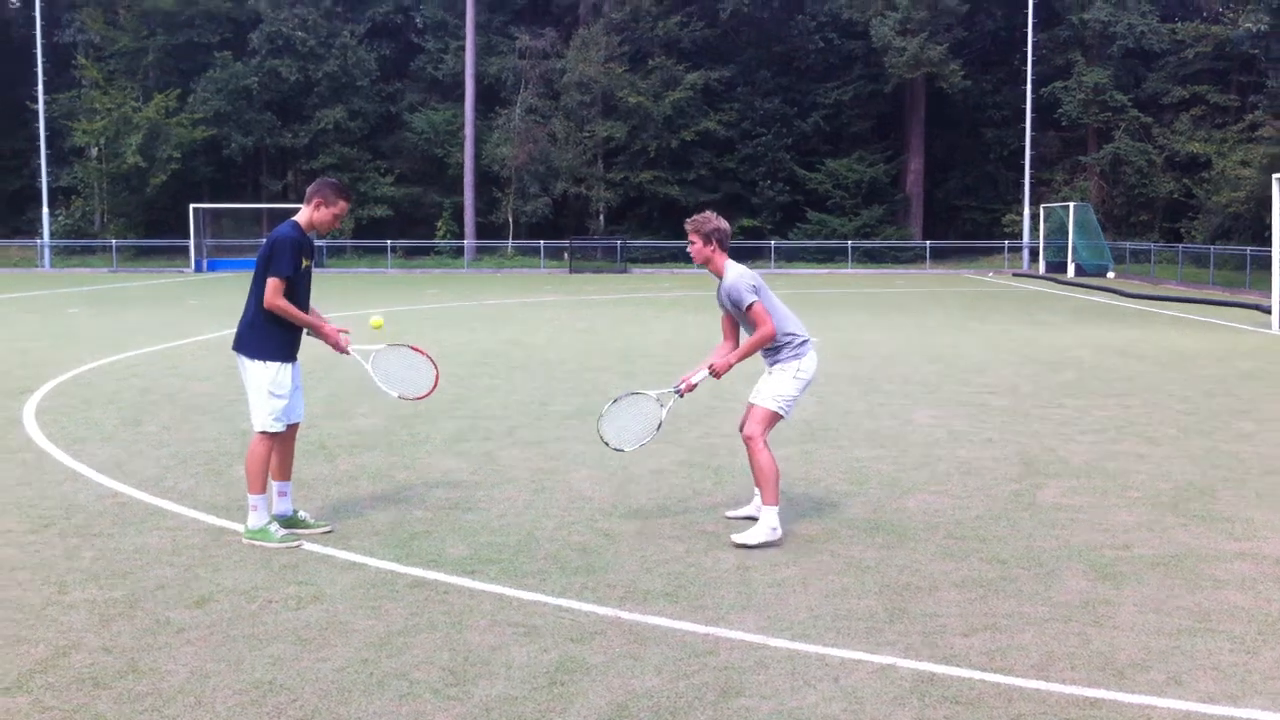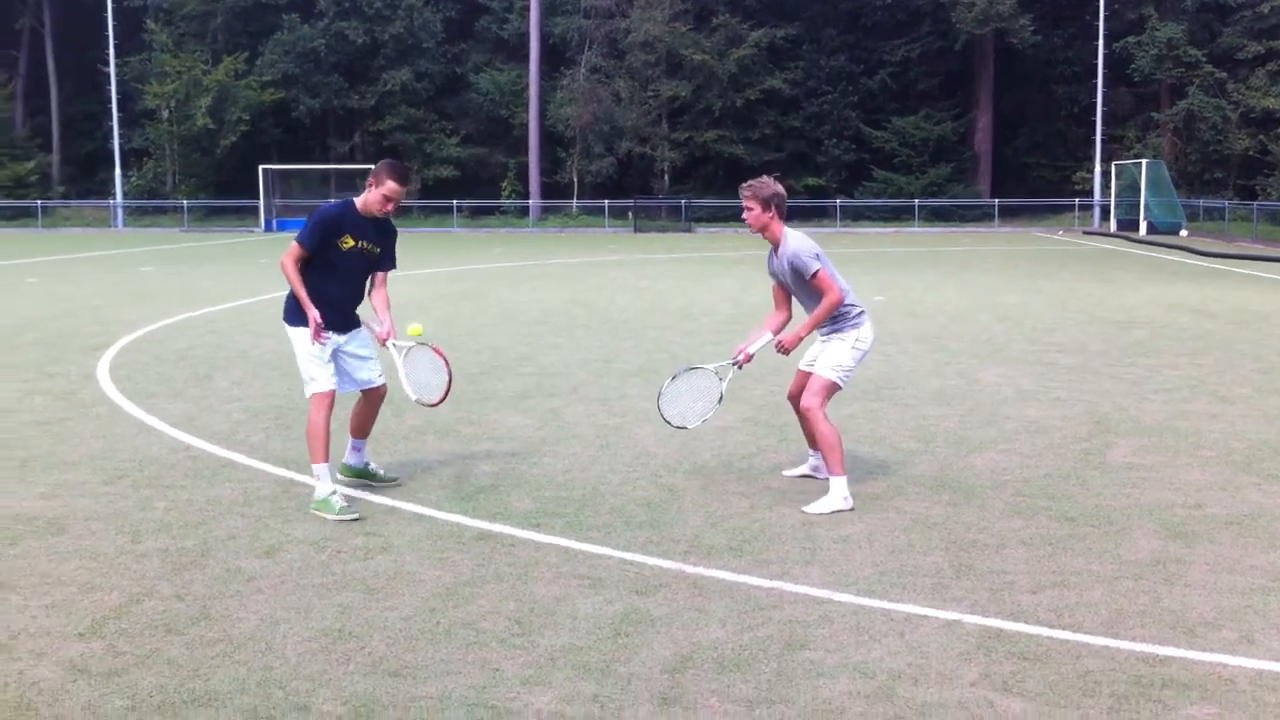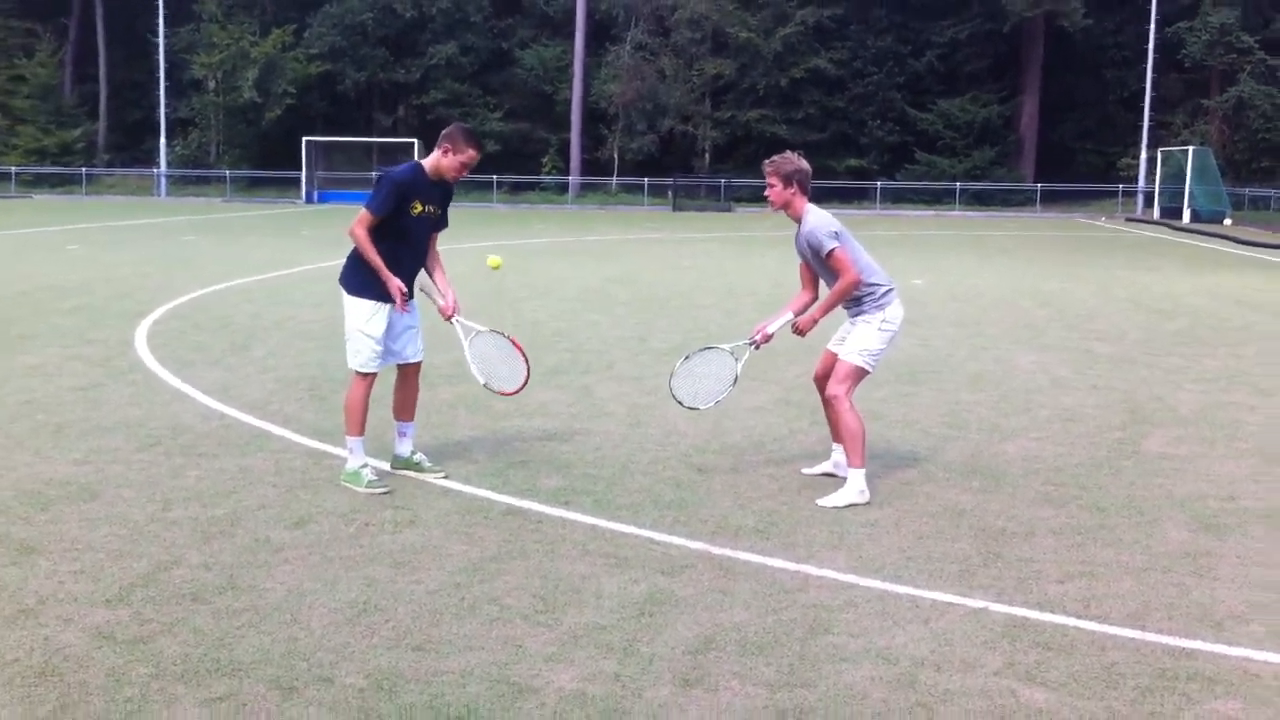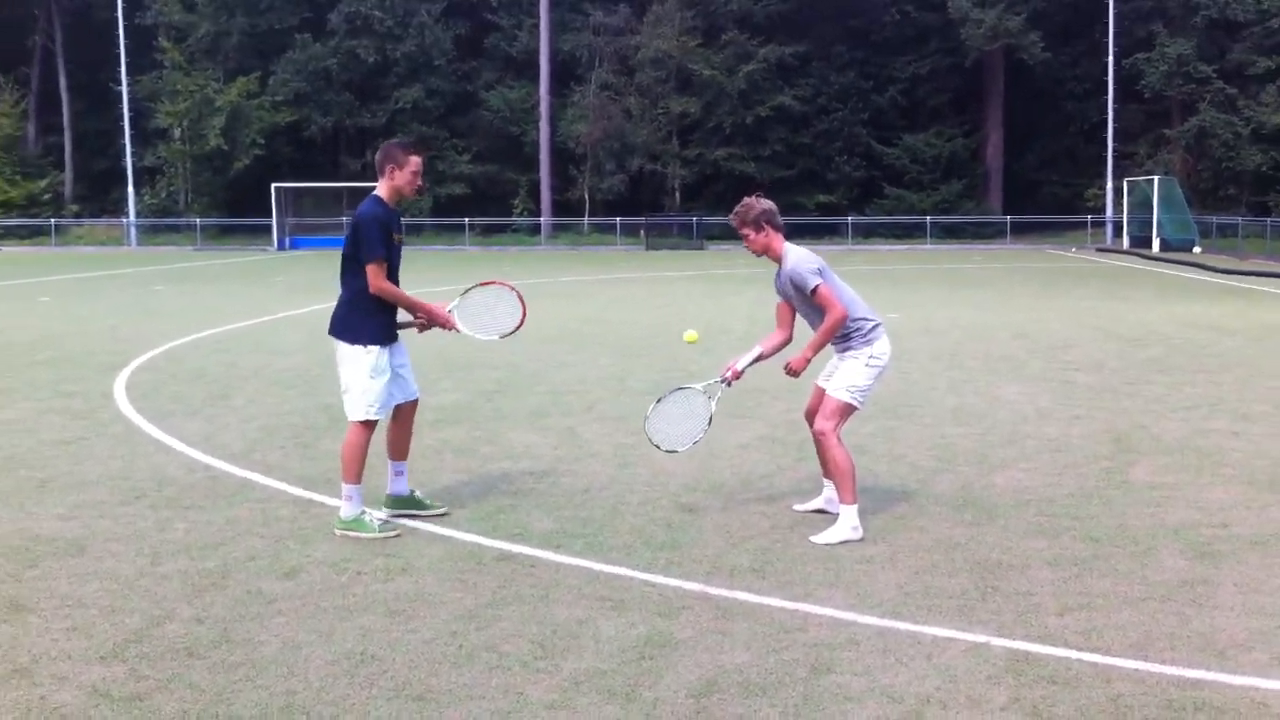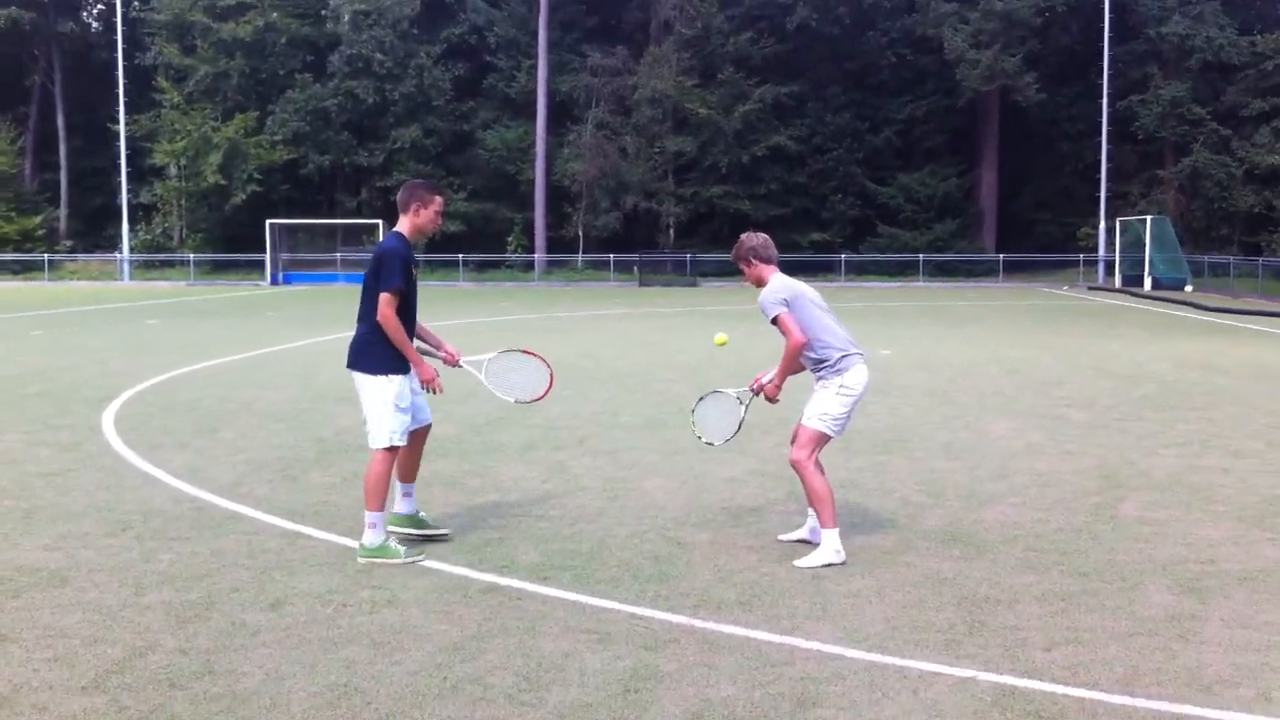
dt=1s
person 1, frame 1
left shoulder: (304, 242)
right shoulder: (285, 238)
right elbow: (273, 301)
left wrist: (325, 330)
right wrist: (320, 328)
left hip: (282, 352)
right hip: (263, 351)
left knee: (288, 428)
right knee: (268, 431)
left ankle: (283, 511)
right ankle: (256, 522)
person 1, frame 2
left shoulder: (386, 232)
right shoulder: (329, 216)
left elbow: (378, 285)
right elbow: (289, 261)
left wrist: (386, 322)
right wrist: (309, 308)
left hip: (347, 323)
right hip: (308, 321)
left knee: (375, 389)
right knee: (324, 394)
left ankle: (354, 461)
right ankle: (323, 490)
person 1, frame 3
left shoulder: (442, 191)
right shoulder: (399, 180)
right elbow: (358, 229)
left wrist: (446, 292)
right wrist: (388, 278)
left hip: (402, 293)
right hip: (368, 289)
left knee: (411, 366)
right knee: (365, 372)
left ankle: (404, 451)
right ankle: (355, 464)
person 1, frame 4
left shoulder: (390, 214)
right shoulder: (371, 216)
right elbow: (377, 285)
left wrist: (418, 313)
right wrist: (427, 310)
left hip: (383, 333)
right hip: (361, 335)
left knee: (406, 403)
right knee: (364, 419)
left ankle: (399, 491)
right ankle: (349, 513)
person 1, frame 5
left shoulder: (402, 250)
right shoulder: (393, 250)
right elbow: (385, 316)
left wrist: (439, 345)
right wrist: (419, 362)
left hip: (393, 364)
right hip: (379, 364)
left knee: (419, 427)
right knee: (387, 446)
left ankle: (404, 512)
right ankle: (373, 539)
person 2, frame 1
left shoulder: (735, 280)
right shoulder: (725, 285)
left elbow: (767, 330)
right elbow: (730, 342)
left wrist: (730, 362)
right wrist: (696, 374)
left hip: (793, 359)
right hip: (781, 360)
left knee: (754, 433)
right knee: (749, 429)
left ankle: (770, 522)
right ankle: (762, 502)
person 2, frame 2
left shoulder: (797, 248)
right shoulder: (774, 258)
left elbow: (835, 296)
right elbow: (782, 312)
left wrist: (799, 335)
right wrist: (753, 344)
left hip: (850, 331)
right hip: (829, 333)
left knee: (812, 405)
right knee: (797, 396)
left ankle: (839, 491)
right ankle: (818, 461)
person 2, frame 3
left shoulder: (815, 226)
right shoulder: (803, 233)
left elbow: (851, 277)
right elbow: (808, 292)
left wrist: (814, 317)
right wrist: (771, 324)
left hip: (878, 311)
right hip: (862, 312)
left knee: (838, 392)
right knee: (823, 379)
left ankle: (856, 484)
right ankle: (840, 458)
person 2, frame 4
left shoulder: (797, 264)
right shoulder: (782, 275)
left elbow: (838, 312)
right elbow: (783, 334)
left wrist: (807, 355)
left hip: (865, 347)
right hip: (849, 348)
left knee: (826, 428)
right knee: (814, 415)
left ankle: (849, 521)
right ankle: (832, 495)
person 2, frame 5
left shoulder: (770, 294)
right shoulder: (794, 287)
left elbow: (797, 340)
left wrist: (777, 383)
right wrist: (774, 375)
left hip: (840, 377)
right hip: (846, 371)
left knee: (801, 457)
right knee: (801, 445)
left ankle: (831, 545)
right ankle: (816, 526)
